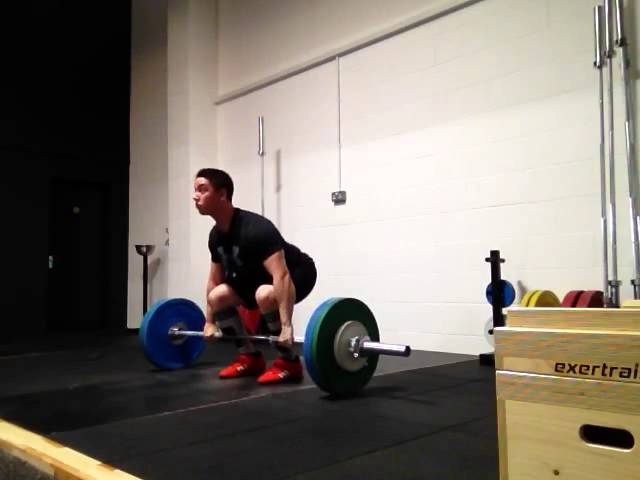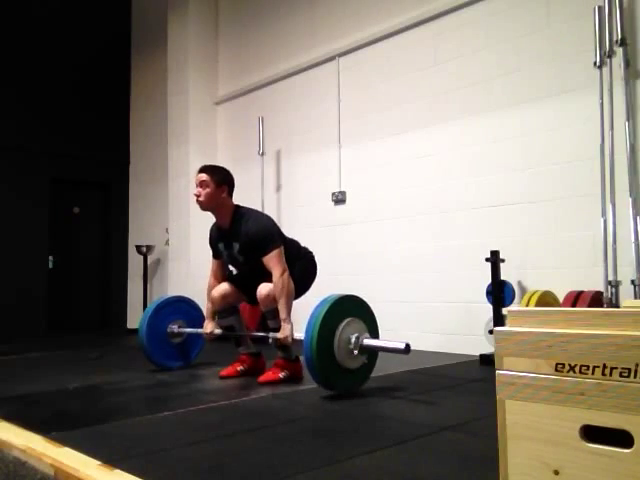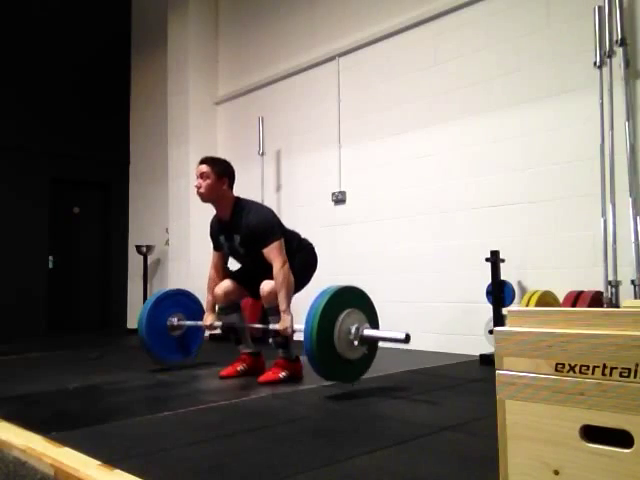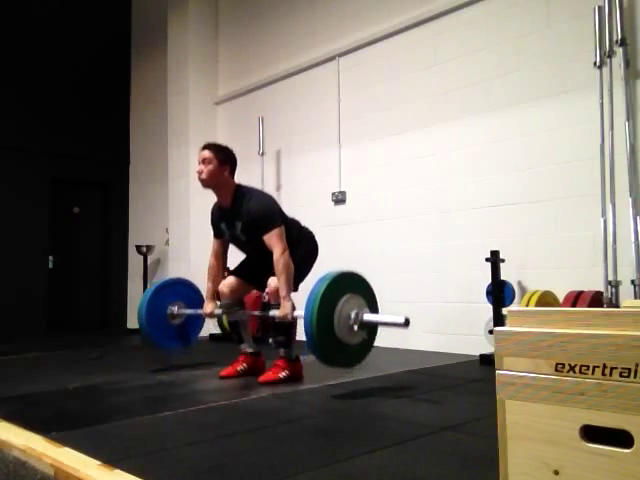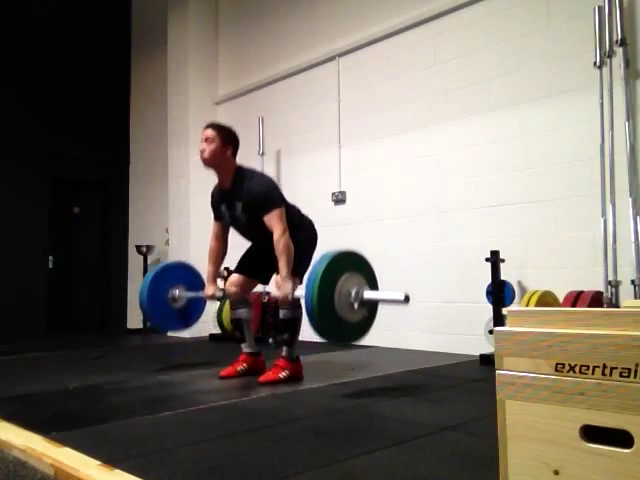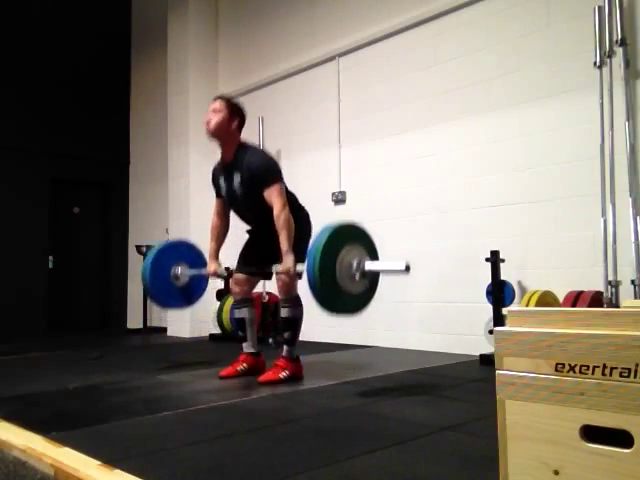
dt=0.1s
person 1, frame 1
left shoulder: (256, 229)
right shoulder: (216, 235)
left elbow: (282, 277)
right elbow: (215, 280)
left wrist: (286, 326)
right wrist: (210, 322)
left hip: (298, 272)
left knee: (265, 296)
right knee: (217, 297)
left ankle: (288, 361)
right ankle: (250, 357)
person 1, frame 2
left shoulder: (256, 225)
right shoulder: (216, 232)
left elbow: (281, 273)
right elbow: (216, 277)
left wrist: (285, 323)
right wrist: (209, 318)
left hip: (298, 266)
left knee: (266, 293)
right knee: (219, 295)
left ankle: (288, 362)
right ankle: (250, 356)
person 1, frame 3
left shoulder: (256, 218)
right shoulder: (217, 224)
left elbow: (281, 266)
right elbow: (217, 270)
left wrist: (285, 315)
right wrist: (209, 311)
left hip: (298, 258)
left knee: (268, 291)
right knee: (223, 294)
left ankle: (288, 362)
right ankle: (250, 357)
person 1, frame 4
left shoulder: (257, 205)
right shoulder: (218, 212)
left elbow: (281, 252)
right elbow: (217, 258)
left wrist: (286, 300)
right wrist: (209, 299)
left hip: (298, 248)
left knee: (274, 288)
right knee: (227, 290)
left ankle: (288, 362)
right ankle: (250, 356)
person 1, frame 5
left shoulder: (257, 186)
right shoulder: (219, 193)
left elbow: (281, 233)
right elbow: (218, 239)
left wrist: (286, 282)
right wrist: (210, 281)
left hip: (298, 238)
right hip: (263, 242)
left knee: (282, 292)
right knee: (234, 288)
left ankle: (290, 362)
right ankle: (250, 356)
person 1, frame 6
left shoulder: (256, 161)
right shoulder: (219, 170)
left elbow: (280, 208)
right elbow: (220, 216)
left wrist: (288, 256)
right wrist: (213, 258)
left hip: (291, 227)
right hip: (261, 231)
left knee: (285, 284)
right knee: (238, 287)
left ankle: (289, 361)
right ankle: (251, 356)
